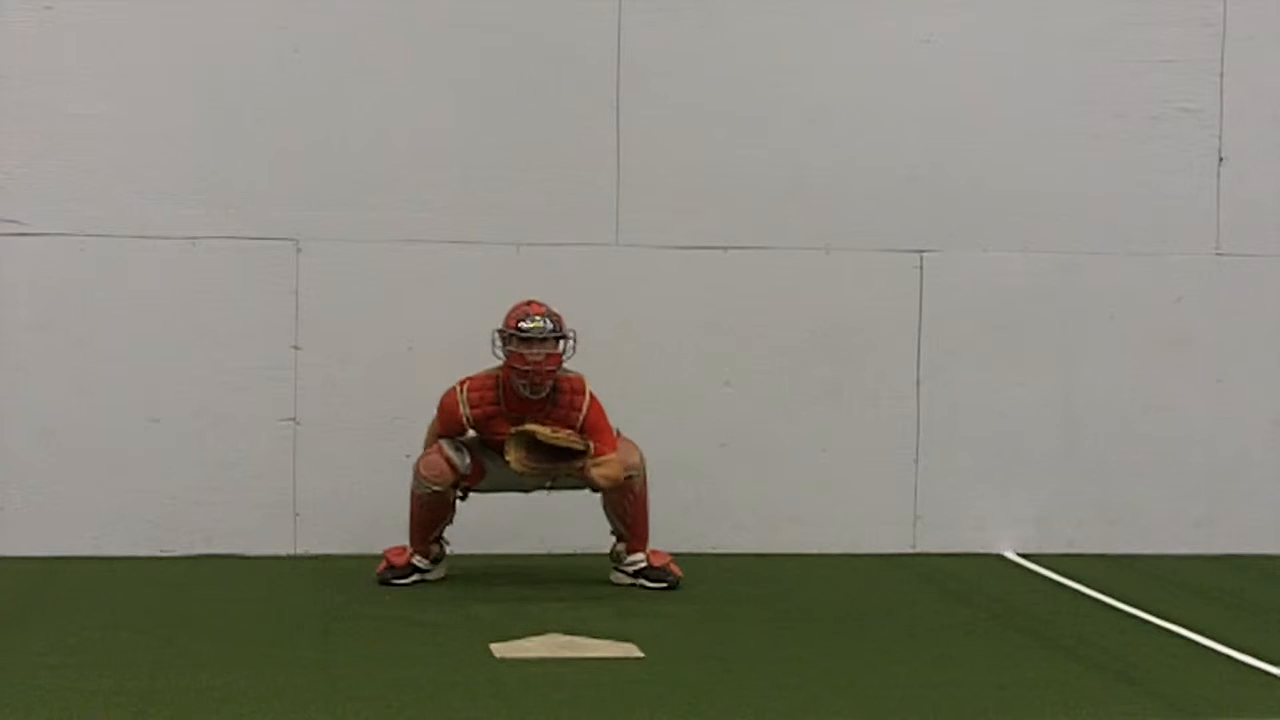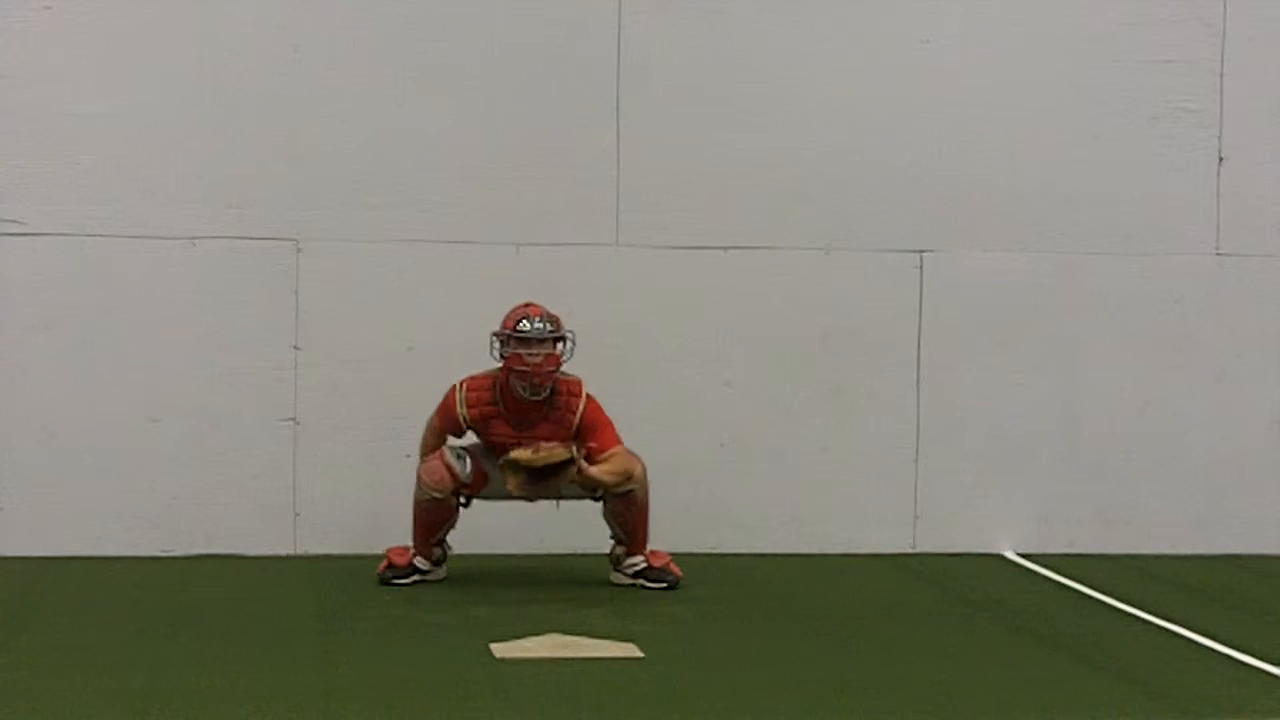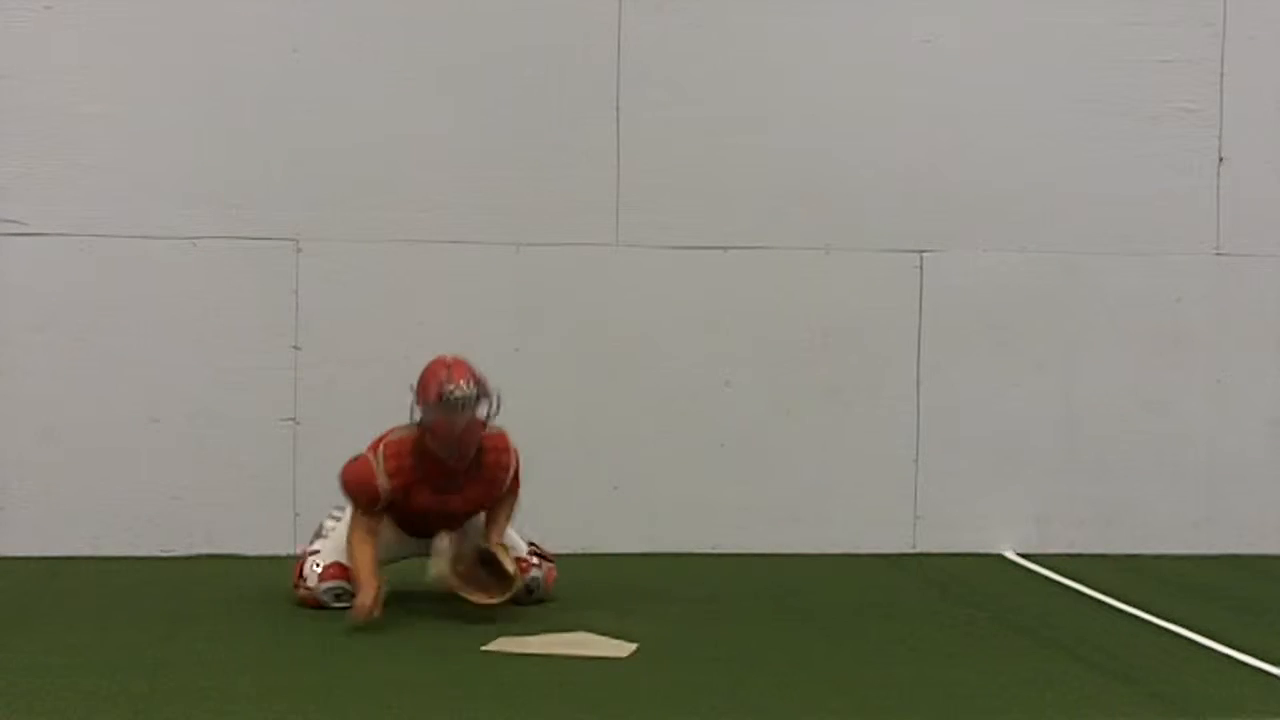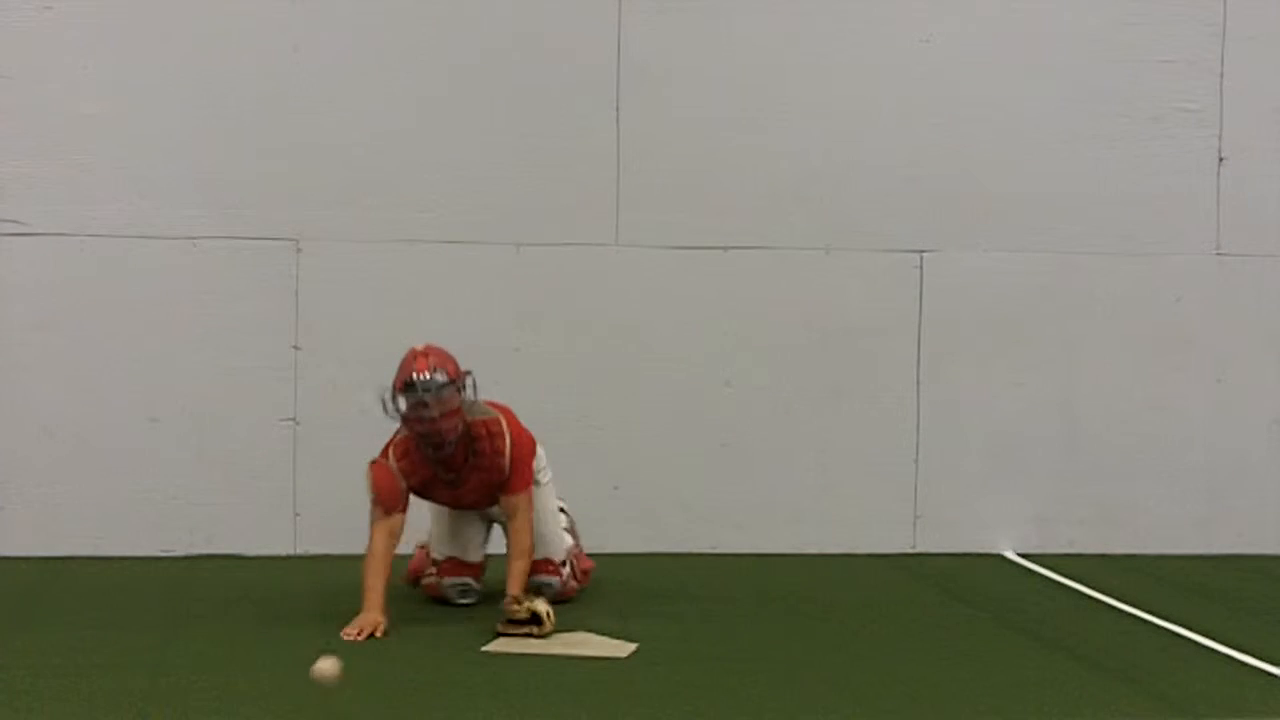
dt=0.7s
person 1, frame 1
left shoulder: (577, 397)
right shoulder: (473, 395)
left elbow: (615, 473)
right elbow: (437, 436)
left wrist: (590, 475)
right wrist: (432, 479)
right hip: (495, 462)
left knee: (628, 458)
right knee: (432, 465)
left ankle: (632, 558)
right ankle: (423, 555)
person 1, frame 2
left shoulder: (576, 400)
right shoulder: (472, 395)
left elbow: (621, 466)
right elbow: (435, 432)
left wrist: (589, 474)
right wrist: (430, 485)
right hip: (497, 468)
left knee: (632, 471)
right knee: (435, 473)
left ankle: (631, 560)
right ankle: (426, 558)
person 1, frame 3
left shoulder: (500, 452)
right shoulder: (389, 456)
left elbow: (506, 496)
right elbow: (363, 531)
left wrist: (493, 538)
right wrist: (367, 590)
left hip: (463, 526)
right hip: (392, 525)
left knee: (537, 583)
right knee: (321, 591)
right ankle: (332, 531)
person 1, frame 4
left shoulder: (500, 431)
right shoulder: (399, 455)
left elbow: (520, 518)
right elbow: (383, 534)
left wrist: (515, 592)
right wrist: (372, 609)
left hip: (516, 486)
right hip: (452, 501)
left knee: (553, 585)
right knee: (455, 589)
left ankle: (559, 526)
right ankle: (433, 550)
